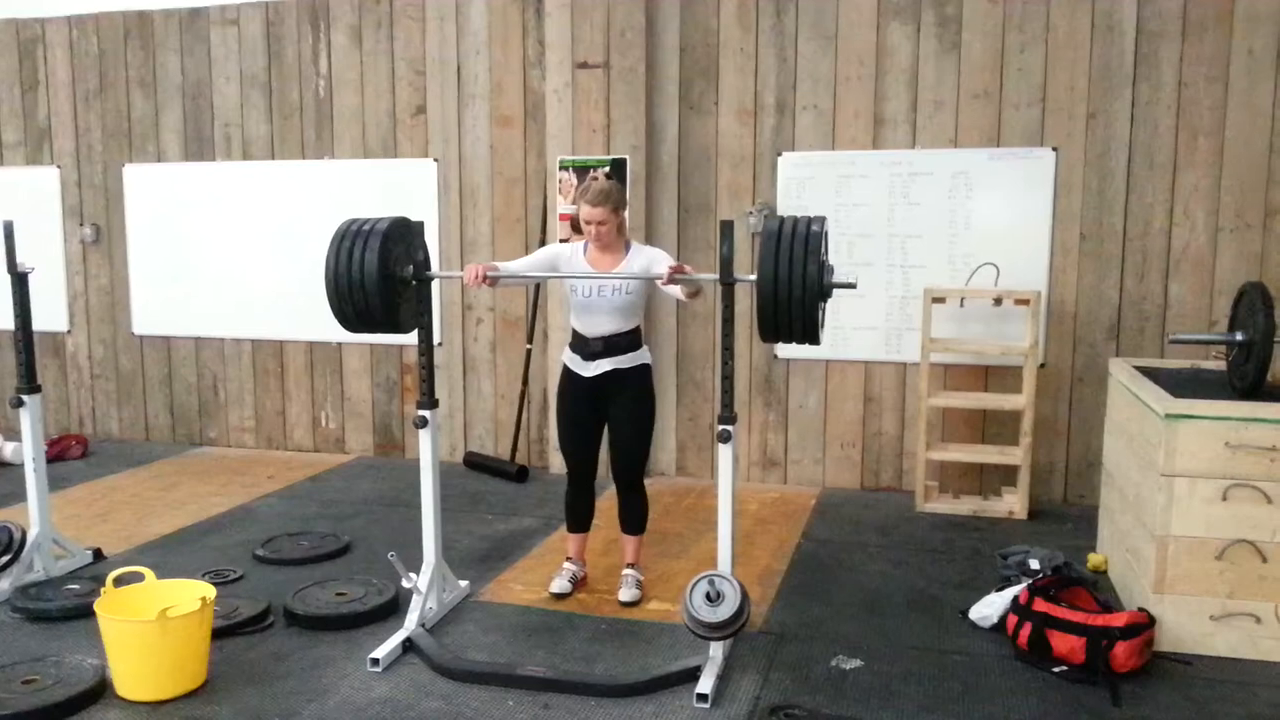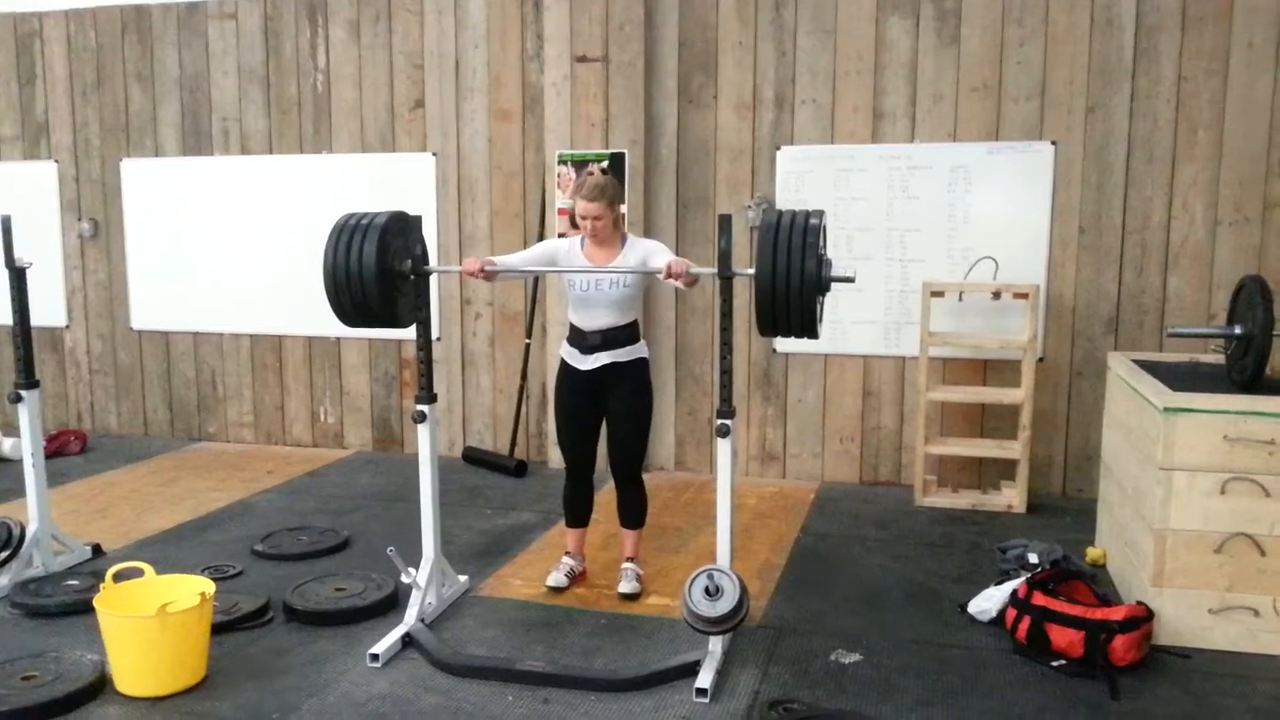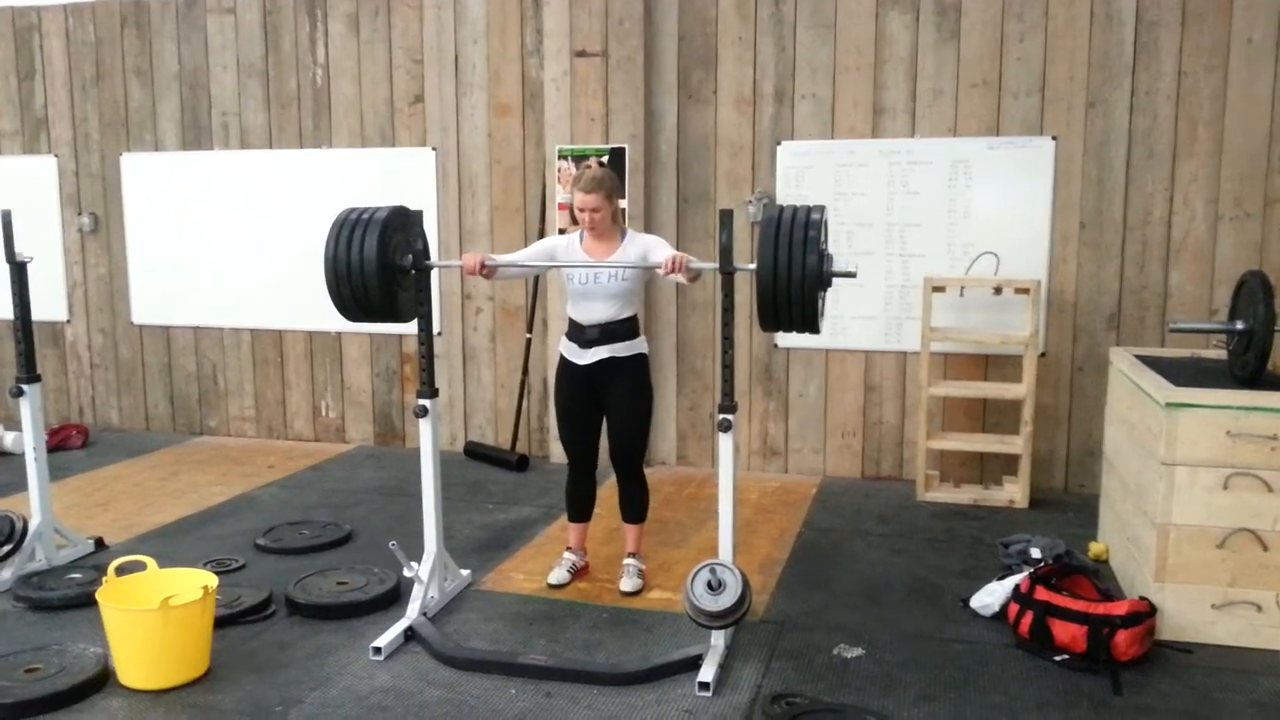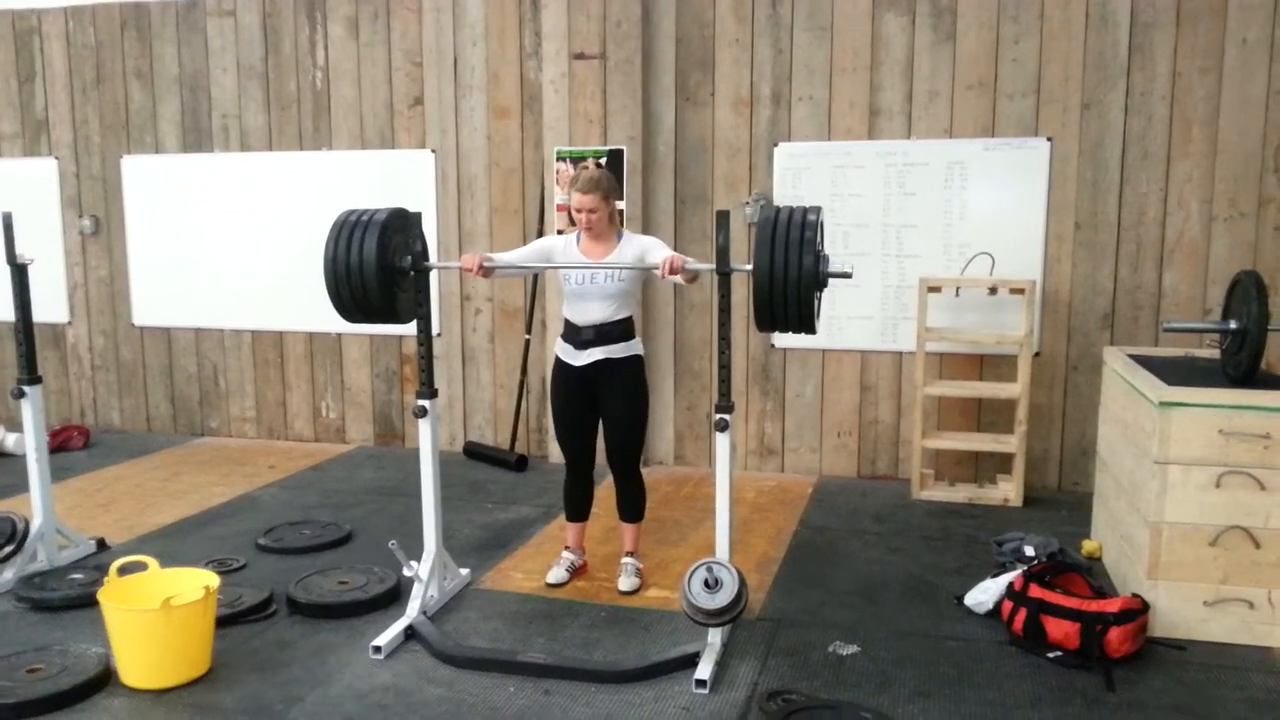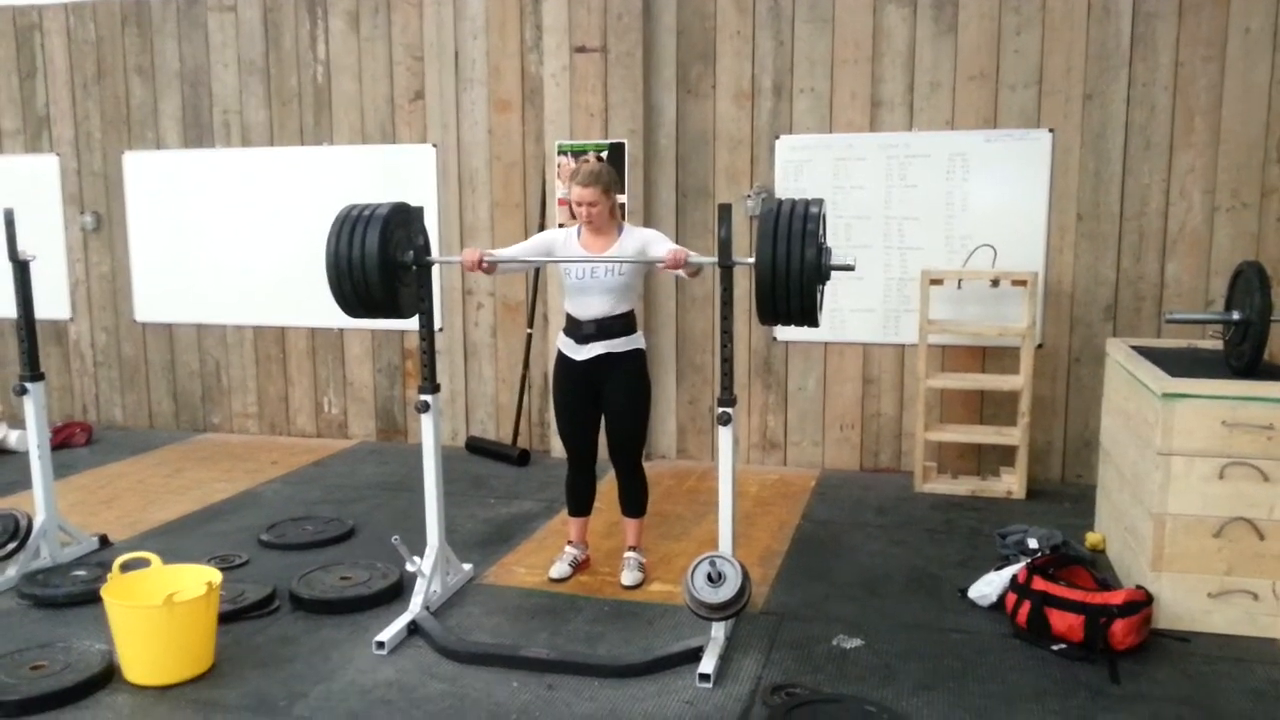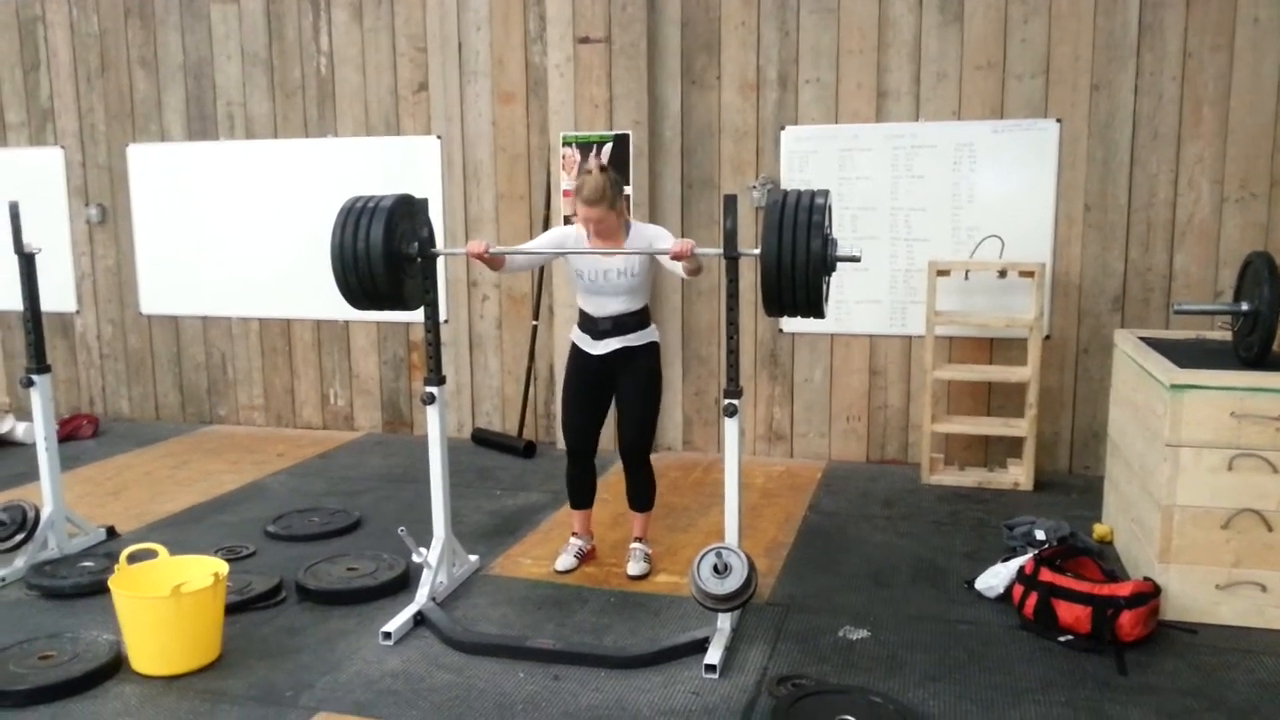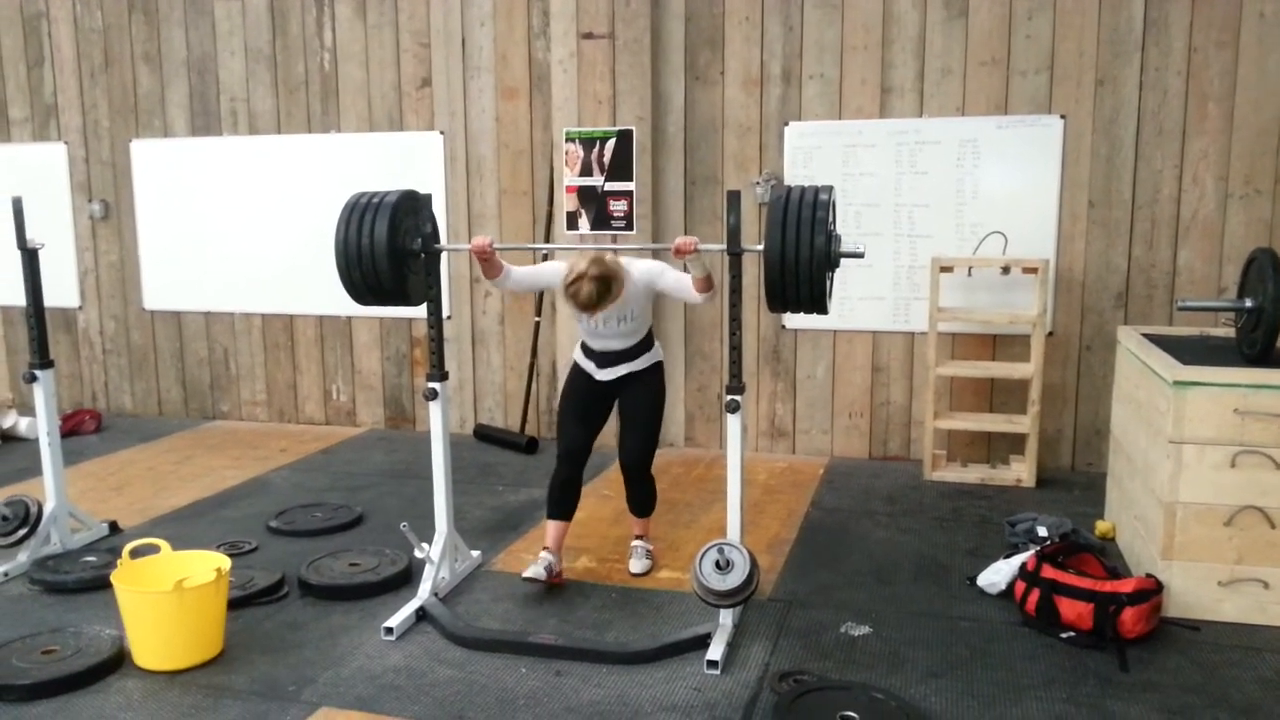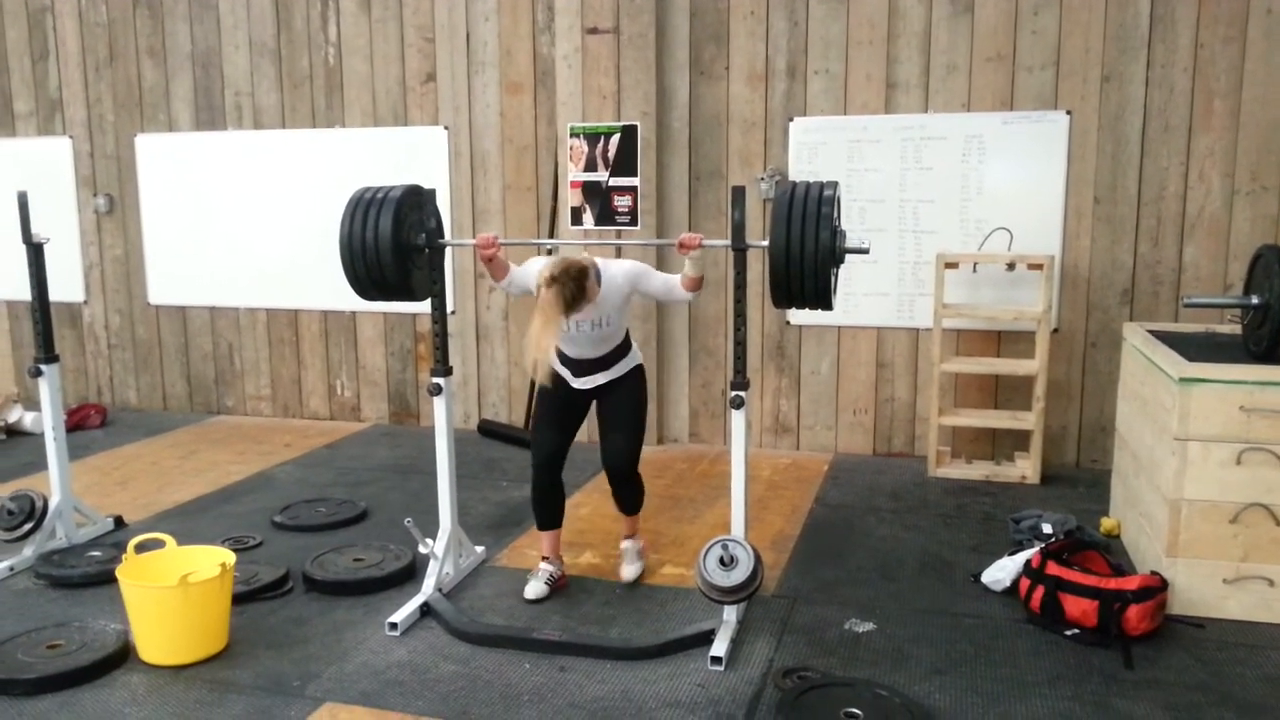
dt=0.3s
person 1, frame 1
left shoulder: (646, 257)
right shoulder: (564, 254)
left elbow: (688, 291)
right elbow: (512, 270)
left wrist: (685, 278)
right wrist: (484, 270)
left hip: (628, 375)
right hip: (578, 372)
left knee: (628, 476)
right knee: (578, 474)
left ankle: (631, 569)
right ankle: (573, 563)
person 1, frame 2
left shoulder: (643, 250)
right shoulder: (562, 249)
left elbow: (682, 276)
right elbow: (508, 264)
left wrist: (683, 271)
right wrist: (481, 266)
left hip: (626, 368)
right hip: (576, 367)
left knee: (626, 469)
right knee: (577, 468)
left ankle: (630, 563)
right ankle: (572, 557)
person 1, frame 3
left shoulder: (642, 245)
right shoulder: (561, 245)
left elbow: (685, 272)
right elbow: (507, 265)
left wrist: (684, 264)
right wrist: (481, 264)
left hip: (624, 363)
right hip: (575, 362)
left knee: (627, 464)
right knee: (579, 464)
left ankle: (632, 559)
right ankle: (574, 553)
person 1, frame 4
left shoulder: (638, 246)
right shoulder: (557, 246)
left elbow: (685, 272)
right elbow: (504, 261)
left wrist: (681, 267)
right wrist: (480, 261)
left hip: (620, 364)
right hip: (570, 362)
left knee: (624, 464)
right knee: (576, 464)
left ankle: (630, 558)
right ankle: (573, 552)
person 1, frame 5
left shoulder: (640, 239)
right shoulder: (558, 240)
left elbow: (684, 262)
right elbow: (505, 258)
left wrist: (684, 260)
right wrist: (480, 258)
left hip: (622, 357)
right hip: (572, 357)
left knee: (626, 458)
right knee: (579, 458)
left ankle: (633, 553)
right ankle: (576, 547)
person 1, frame 6
left shoulder: (647, 238)
right shoulder: (568, 237)
left elbow: (686, 269)
right elbow: (514, 259)
left wrist: (689, 258)
right wrist: (485, 254)
left hip: (637, 352)
right hip: (587, 349)
left knee: (634, 450)
right knee: (578, 446)
left ankle: (639, 545)
right ankle: (581, 540)
person 1, frame 7
left shoulder: (643, 274)
right shoulder: (564, 274)
left elbow: (701, 293)
right elbow: (508, 278)
left wrist: (694, 261)
right wrist: (487, 259)
left hip: (640, 372)
right hip: (589, 370)
left knee: (635, 460)
right knee: (569, 457)
left ankle: (640, 541)
right ankle: (550, 555)
person 1, frame 8
left shoulder: (621, 275)
right shoulder: (541, 279)
left elbow: (684, 290)
right elbow: (508, 279)
left wrist: (693, 260)
right wrist: (491, 259)
left hip: (619, 377)
right hip: (564, 375)
left knee: (619, 464)
right knee: (544, 462)
left ankle: (631, 540)
right ankle: (550, 564)
